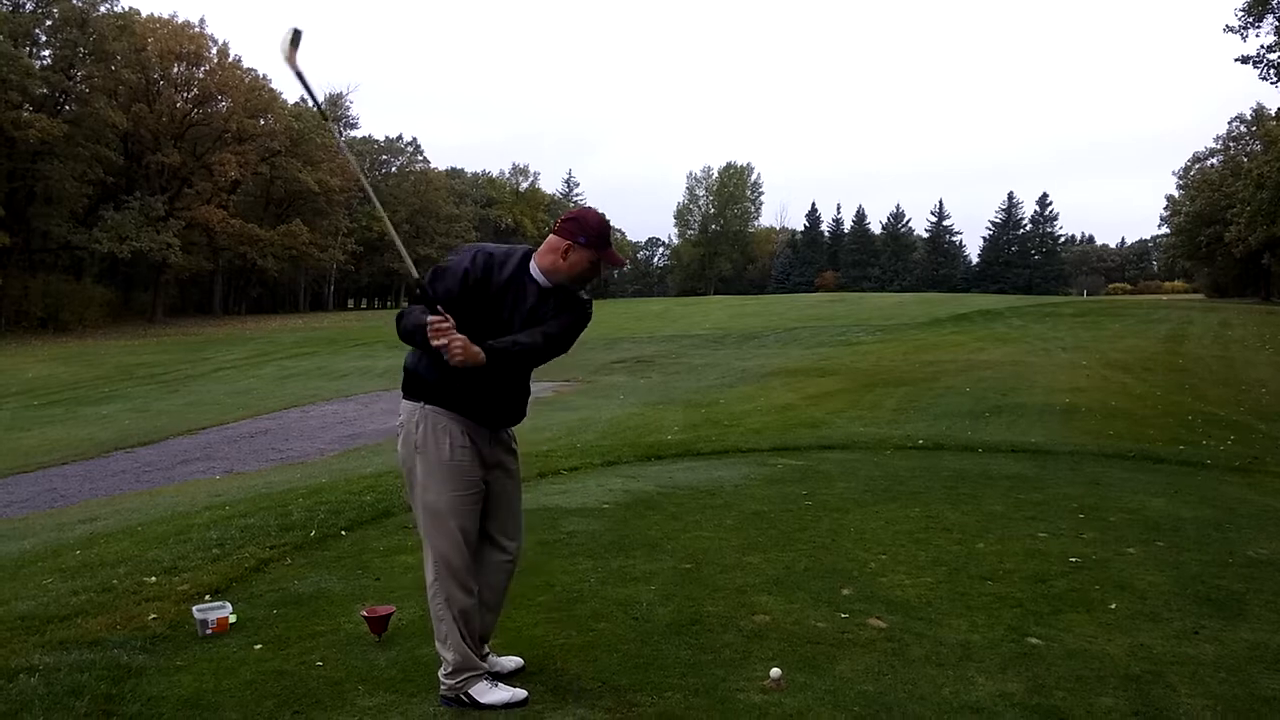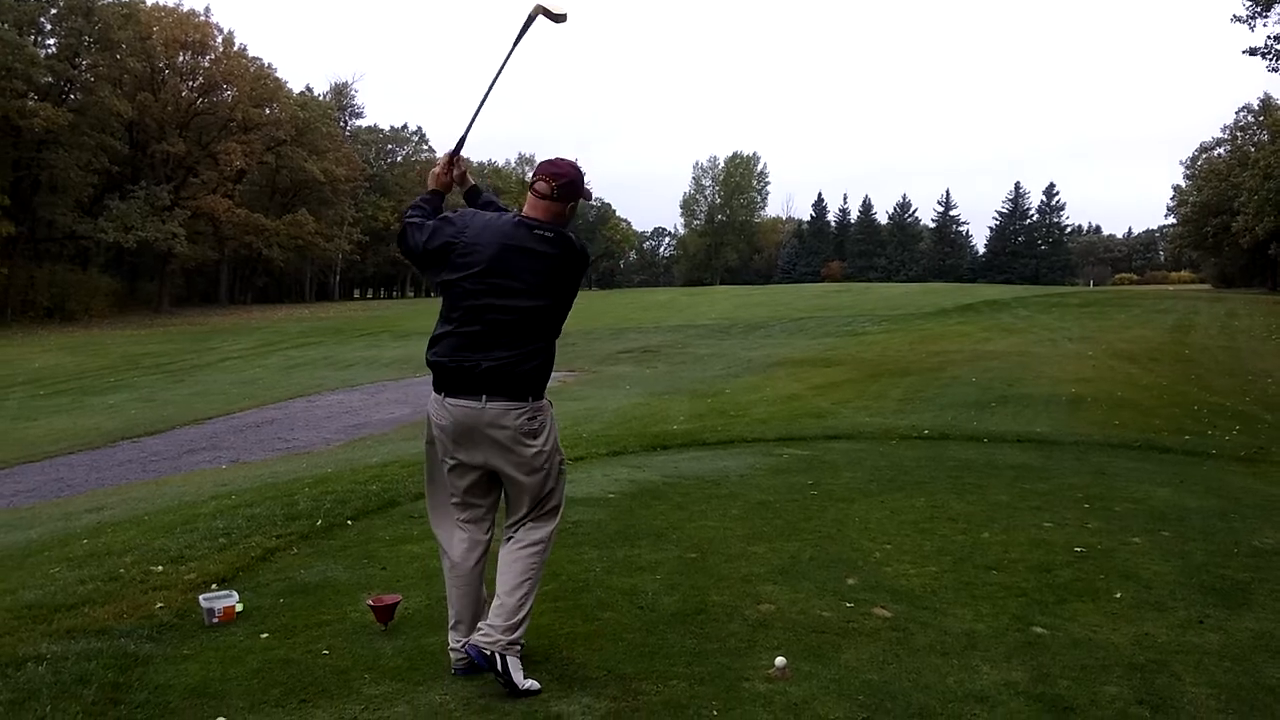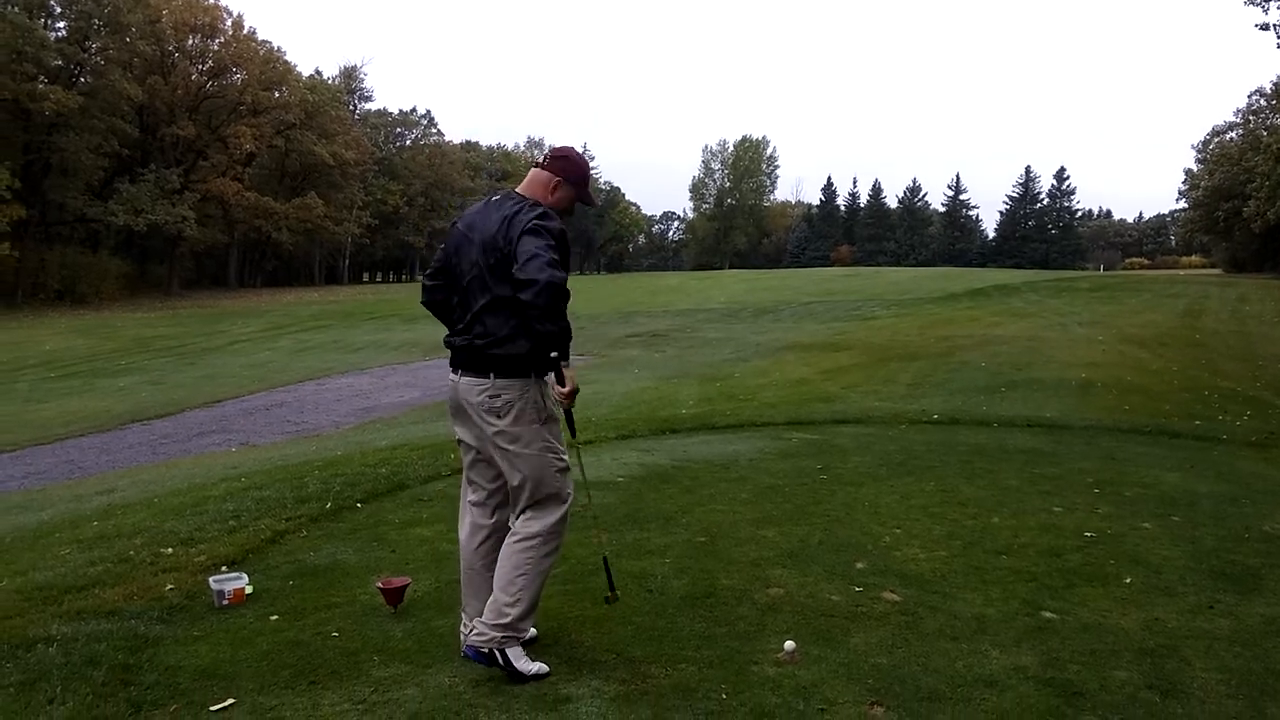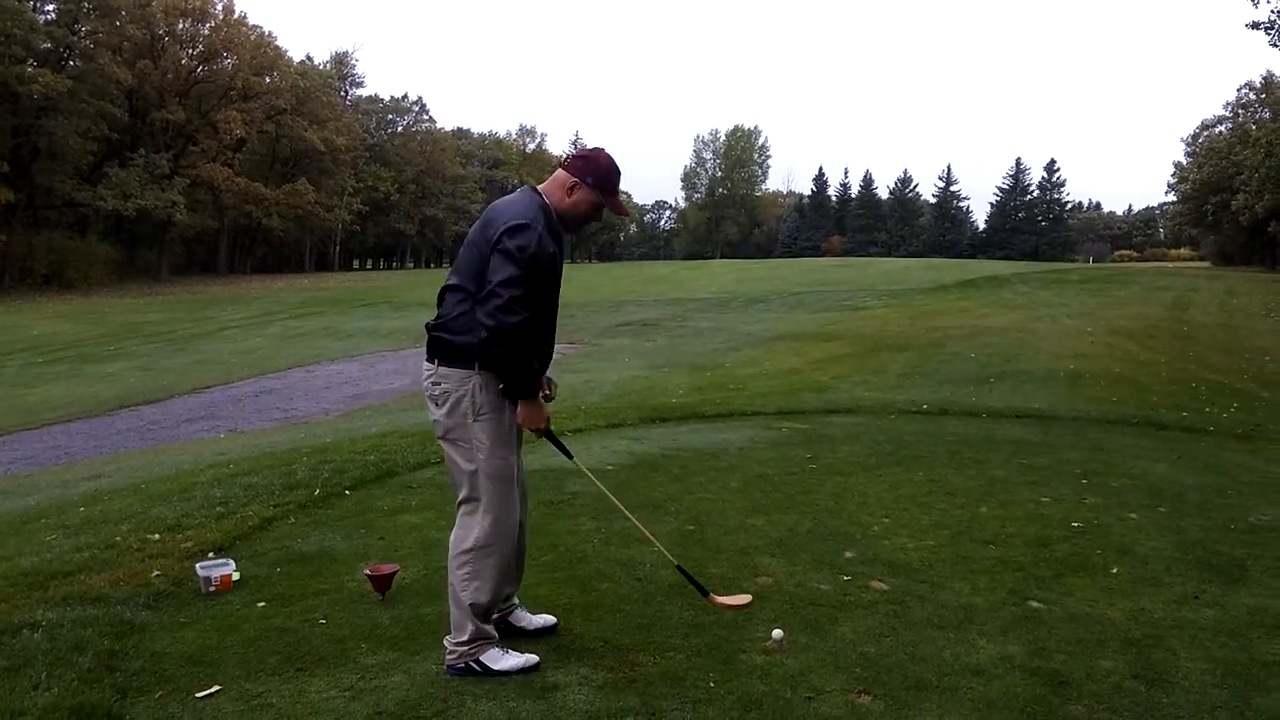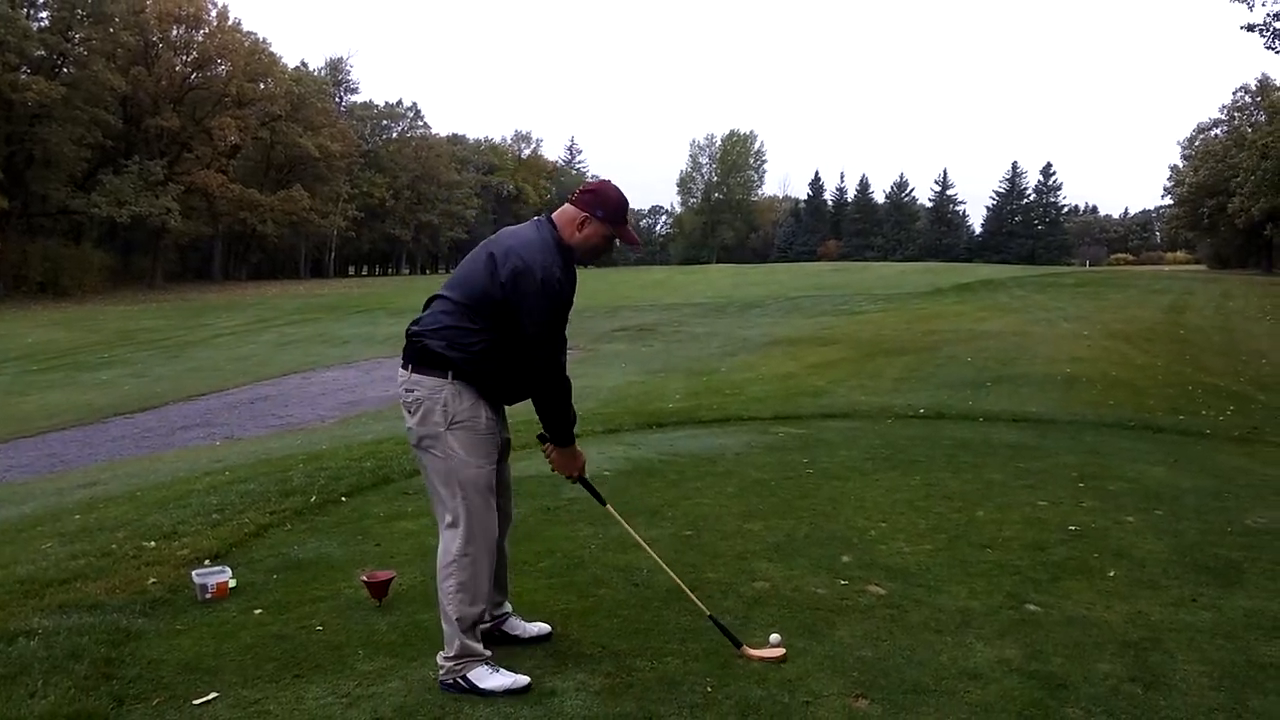
dt=1s
person 1, frame 1
left shoulder: (573, 307)
right shoulder: (482, 264)
left elbow: (532, 348)
right elbow: (410, 317)
left wrist: (480, 354)
right wrist: (431, 326)
left hip: (489, 423)
right hip: (437, 416)
left knee: (499, 546)
right knee: (453, 551)
left ankle: (472, 652)
right ankle: (460, 678)
person 1, frame 2
left shoulder: (467, 229)
right shoulder: (571, 257)
left elbow: (411, 239)
left wrist: (435, 192)
right wrist: (471, 190)
left hip: (451, 402)
right hip: (517, 410)
left knee: (462, 525)
right knee: (531, 523)
left ankle: (465, 644)
right ankle: (498, 639)
person 1, frame 3
left shoulder: (471, 218)
right shoulder: (537, 224)
left elbow: (433, 290)
right elbow: (541, 285)
right wrist: (561, 359)
left hip: (466, 379)
right hip: (510, 386)
left knee: (482, 506)
right knee: (543, 506)
left ankle: (479, 626)
right ankle: (496, 633)
person 1, frame 4
left shoulder: (530, 218)
right shoulder: (526, 224)
right elbow: (504, 311)
left wrist: (531, 376)
right wrist: (526, 392)
left hip: (486, 375)
right hip: (469, 377)
left knee: (506, 499)
right knee: (487, 507)
left ankle: (498, 608)
right ankle: (468, 646)
person 1, frame 5
left shoulder: (535, 246)
right shoulder: (538, 265)
left elbow: (537, 357)
right elbow: (543, 363)
left wrist: (557, 432)
right wrist: (564, 440)
left hip: (467, 384)
right hip: (444, 387)
left knee: (492, 510)
right knee: (468, 521)
left ankle: (491, 616)
right ankle: (461, 662)
